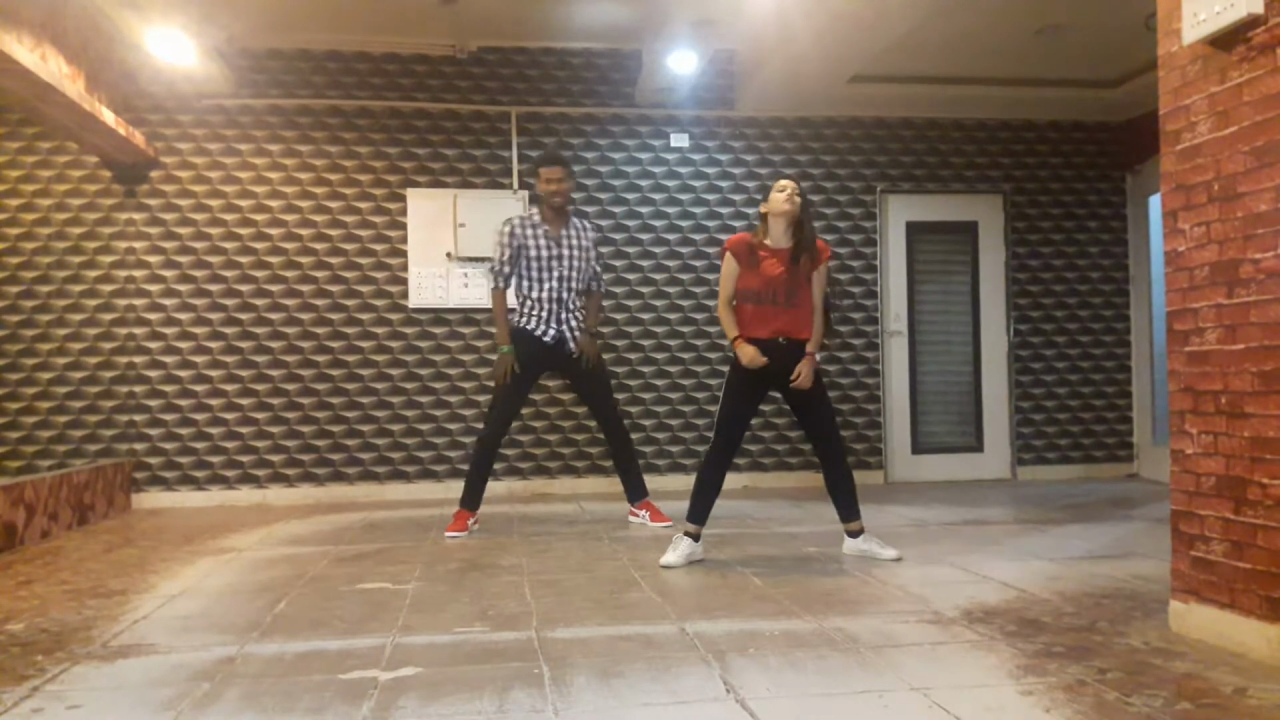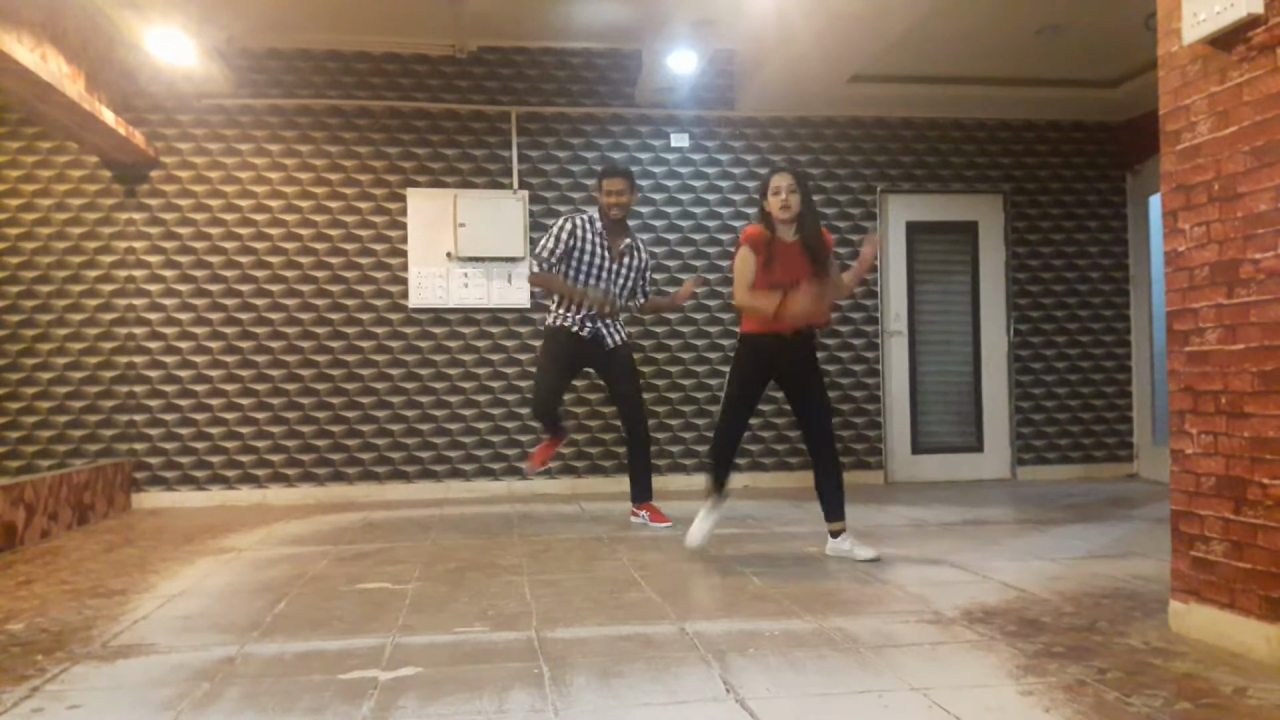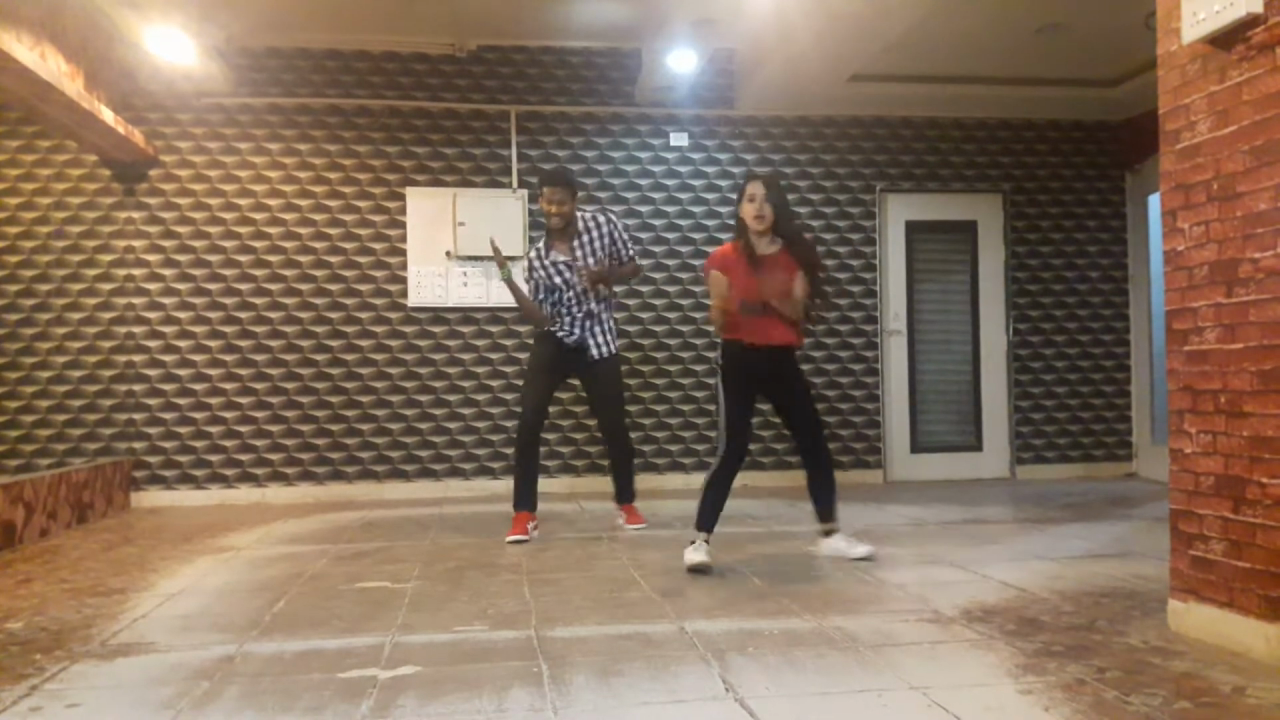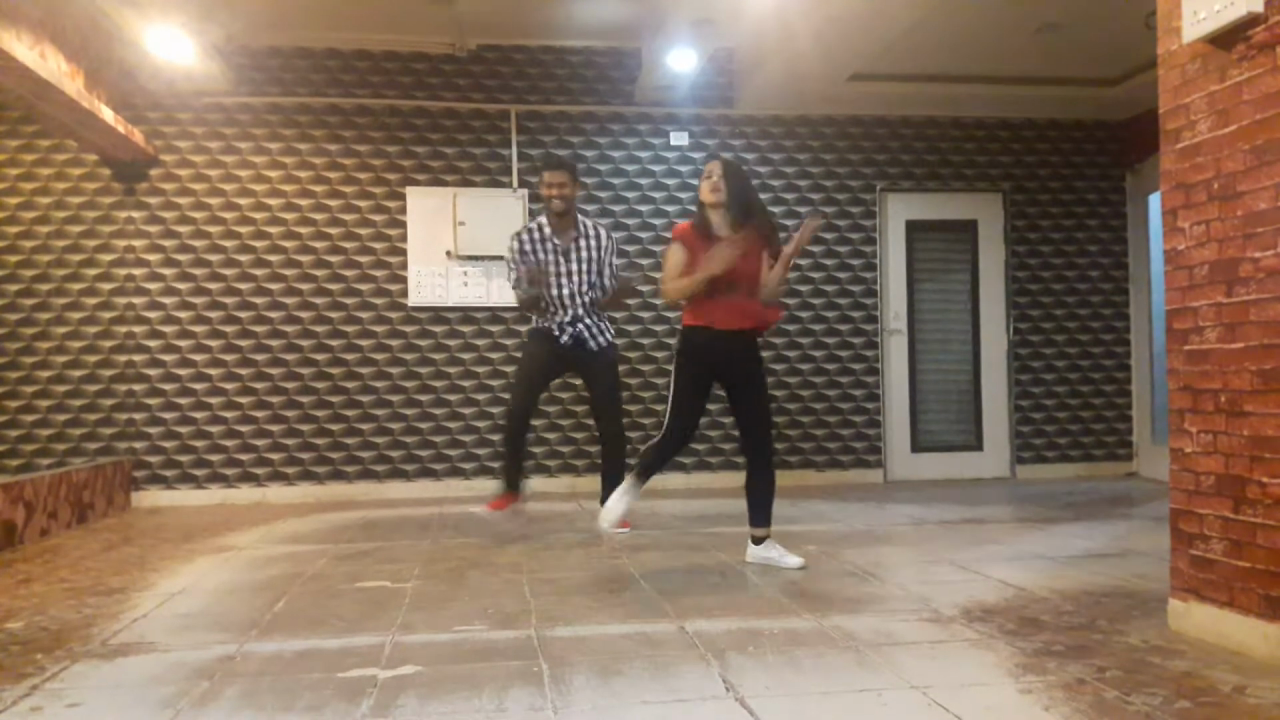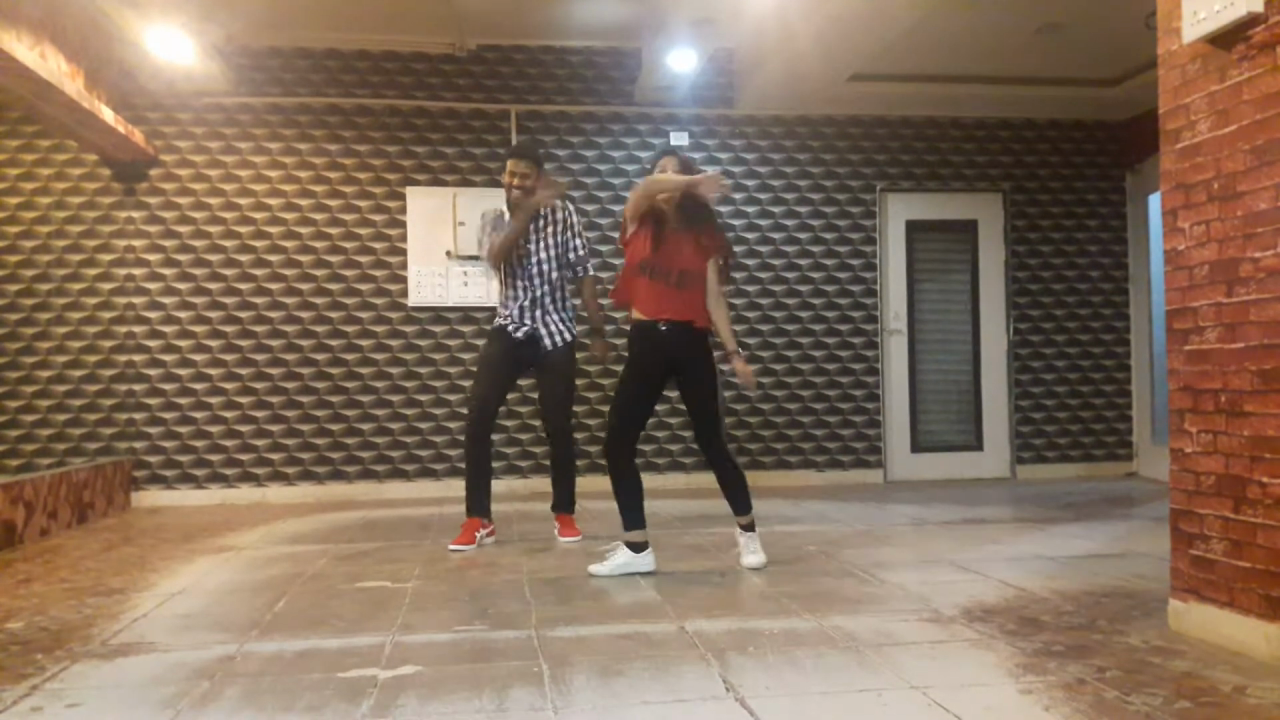
dt=0.4s
person 1, frame 1
left shoulder: (814, 253)
right shoulder: (740, 248)
left elbow: (817, 310)
right elbow: (724, 304)
left wrist: (811, 356)
right wrist: (739, 344)
left hip: (795, 355)
right hip: (752, 355)
left knee: (830, 445)
right knee: (722, 446)
left ankle: (856, 535)
right ankle: (690, 539)
person 1, frame 2
left shoulder: (818, 242)
right shoulder: (754, 239)
left elbow: (836, 292)
right elbow: (741, 295)
left wrist: (862, 266)
right wrist: (784, 304)
left hip: (800, 349)
right hip: (757, 347)
left knee: (822, 442)
right knee: (726, 433)
left ankle: (838, 536)
right ankle: (714, 502)
person 1, frame 3
left shoulder: (796, 254)
right shoulder: (725, 259)
left elbow: (797, 311)
right elbow: (719, 323)
left wrist: (780, 299)
right wrist: (723, 308)
left hip: (781, 359)
right hip: (740, 359)
left knee: (815, 445)
right knee: (732, 451)
left ankle: (831, 535)
right ankle: (700, 542)
person 1, frame 4
left shoulder: (755, 235)
right shoulder: (686, 235)
left elbow: (767, 294)
right elbow: (671, 292)
left wrist: (789, 253)
right wrist: (710, 270)
left hip: (743, 347)
right hip: (698, 344)
left knee: (760, 445)
right knee: (676, 437)
left ankle: (761, 542)
right ankle: (632, 485)
person 1, frame 5
left shoulder: (704, 237)
right shoulder: (640, 222)
left elbow: (714, 300)
right elbow: (645, 190)
left wrist: (735, 354)
right wrist: (694, 182)
left hip: (692, 343)
right hip: (646, 342)
left knee: (713, 446)
right knee: (617, 445)
left ankle: (747, 531)
right ankle: (636, 547)
person 2, frame 1
left shoulder: (585, 231)
right shoulder: (515, 230)
left elbow: (594, 290)
right elbow: (499, 288)
left wrist: (590, 334)
right wrist: (505, 346)
left hip: (574, 339)
right hip: (530, 336)
left knee: (611, 420)
right knee: (496, 425)
left ankle: (639, 502)
right ankle: (467, 510)
person 2, frame 2
left shoulder: (636, 246)
right shoulder: (572, 227)
left elbow: (637, 304)
right elbow: (536, 273)
left wrist: (674, 300)
right wrist: (582, 294)
left hip: (608, 335)
right hip: (566, 331)
left knee: (636, 420)
right knee: (544, 402)
left ankle: (642, 503)
right ankle: (555, 434)
person 2, frame 3
left shoulder: (602, 223)
right shoulder: (537, 258)
left elbow: (632, 266)
right elbow: (541, 318)
left wrist: (606, 275)
right wrist: (509, 281)
left hip: (598, 342)
right hip: (554, 341)
left knee: (614, 427)
right knee: (530, 420)
left ankle: (626, 503)
right ankle: (524, 514)
person 2, frame 4
left shoulder: (598, 234)
right shoulder: (524, 238)
left elbow: (610, 294)
right elbow: (523, 297)
left wrist: (621, 290)
right wrist: (535, 294)
left hip: (593, 336)
right hip: (547, 335)
left knee: (610, 425)
right knee: (518, 408)
right ankle: (511, 488)
person 2, frame 5
left shoulder: (562, 213)
right shoulder: (495, 221)
left elbow: (582, 273)
right elbow: (500, 256)
left wrist: (597, 329)
right wrist: (533, 208)
left hip: (554, 334)
right hip: (508, 332)
left knee: (557, 427)
right knee: (478, 421)
left ankle: (564, 514)
right ankle: (478, 520)
